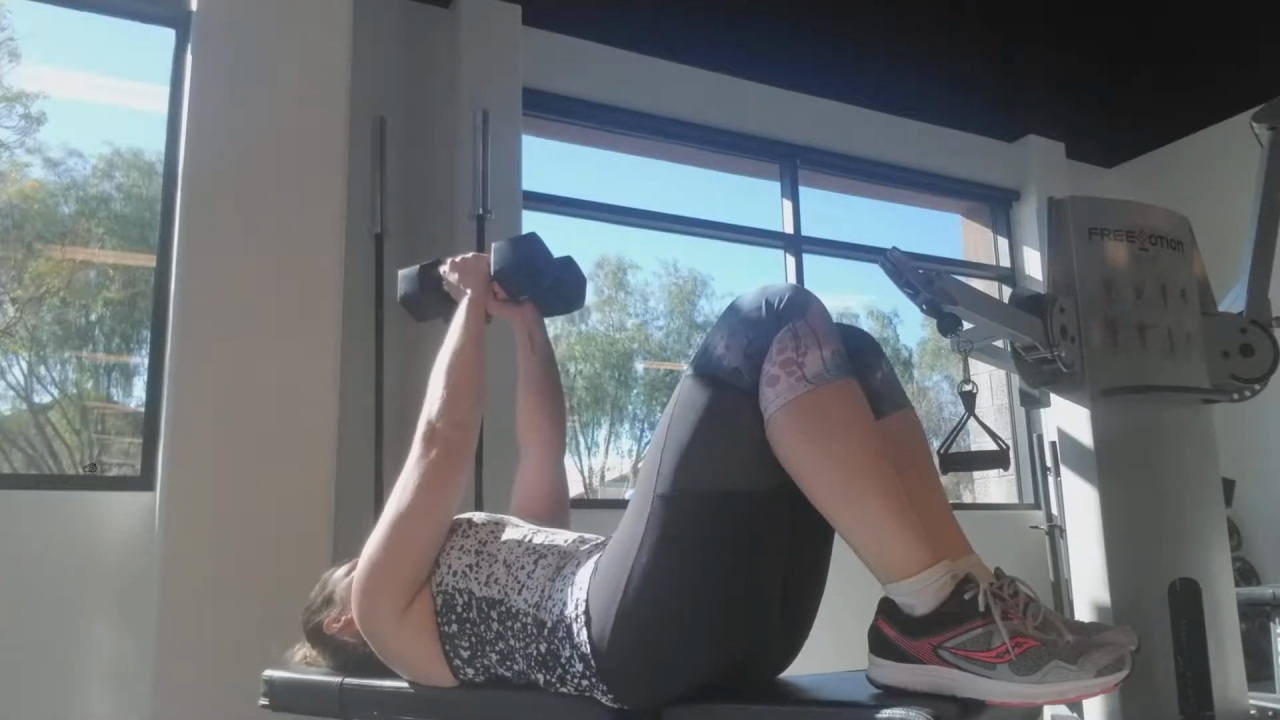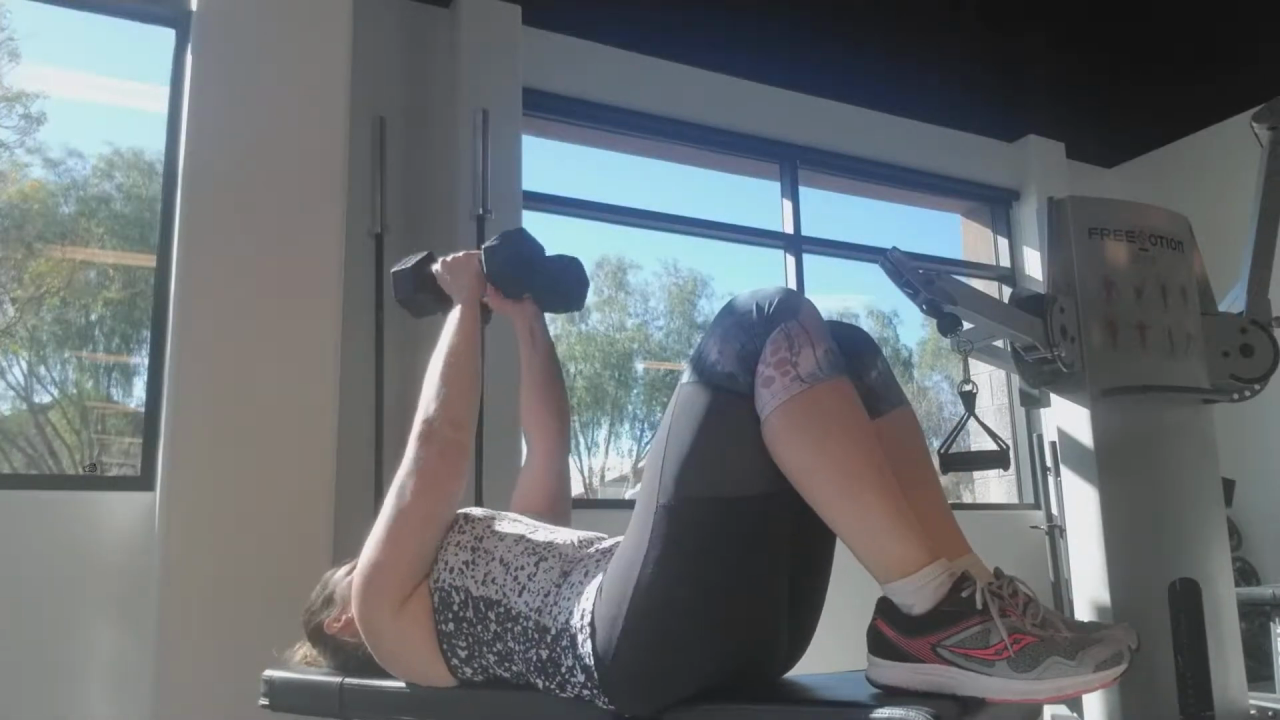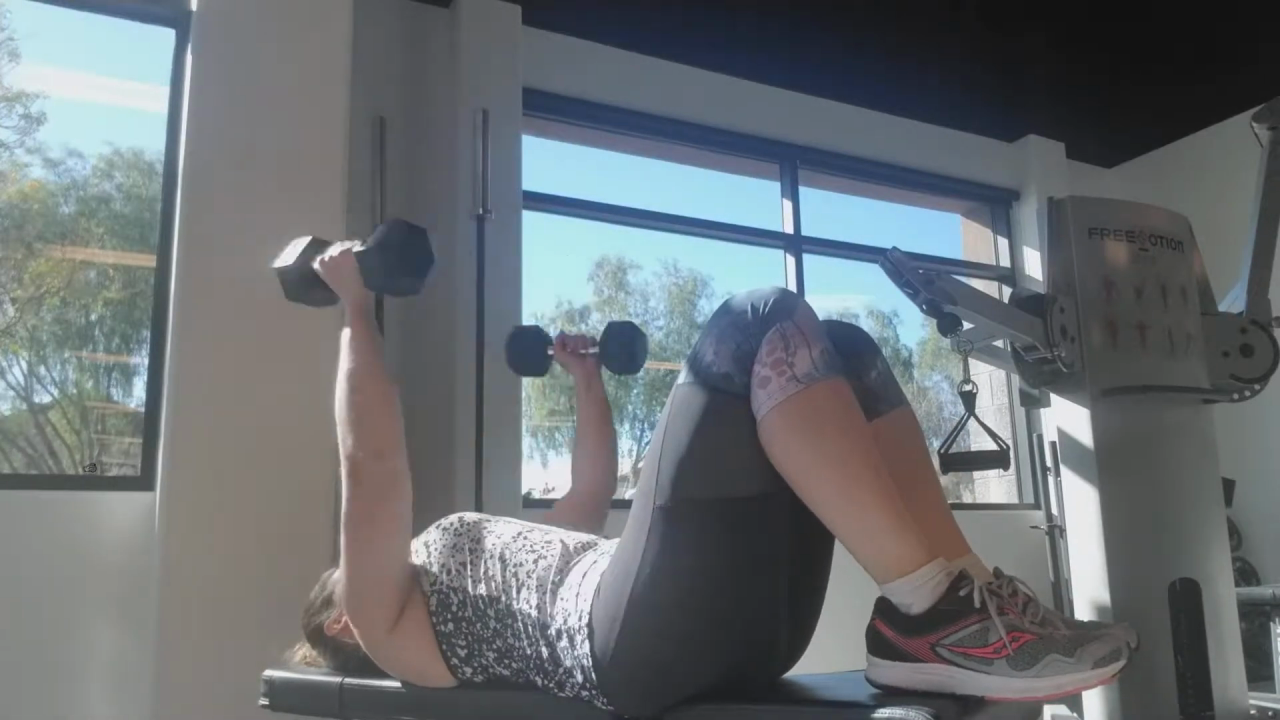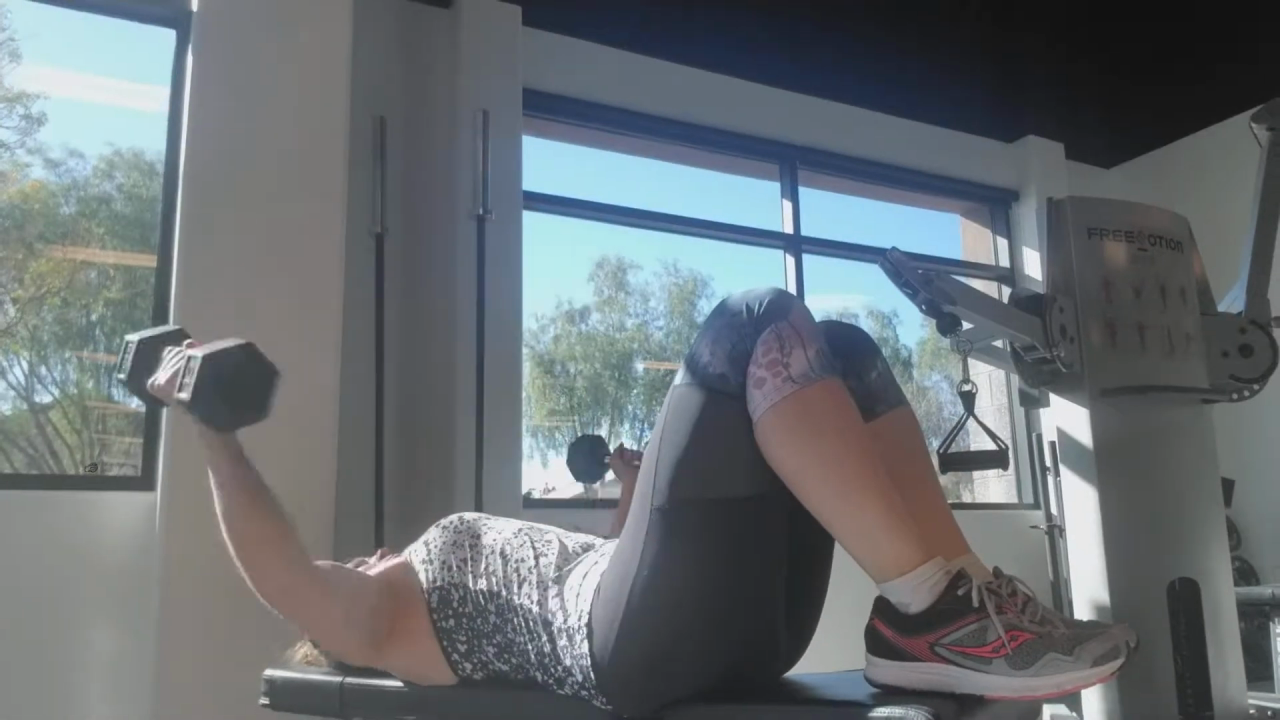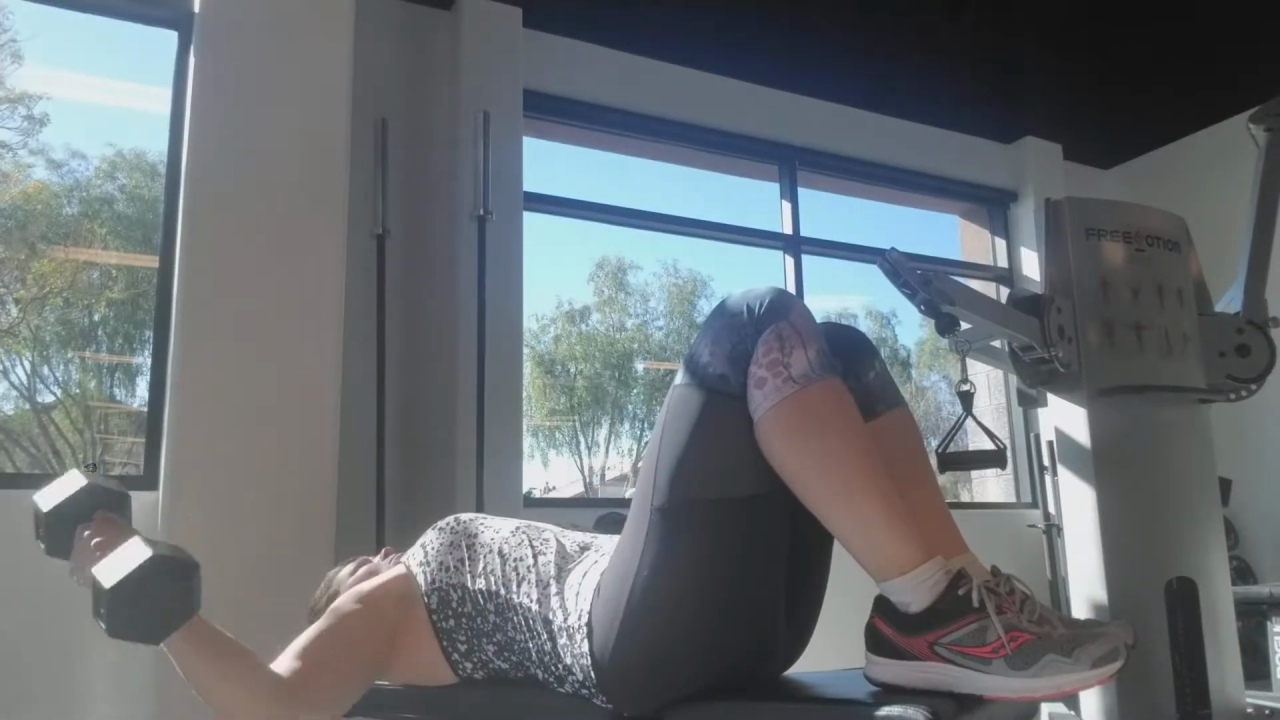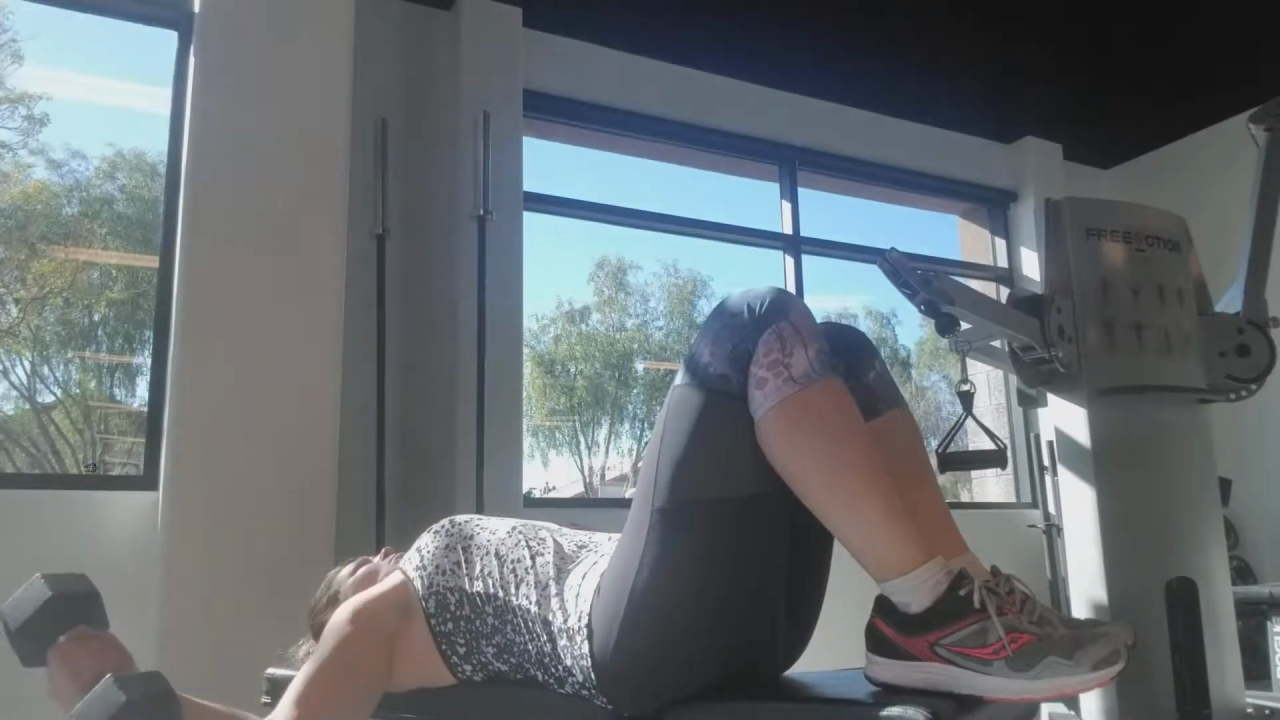
dt=0.3s
person 1, frame 1
left shoulder: (497, 551)
right shoulder: (384, 607)
left elbow: (543, 448)
right elbow: (441, 441)
left wrist: (524, 320)
right wrist: (471, 304)
left hip: (739, 622)
right hip: (643, 633)
left knee: (844, 352)
right knee: (779, 326)
left ankle: (965, 597)
right ankle: (936, 621)
person 1, frame 2
left shoulder: (499, 546)
right shoulder: (388, 608)
left elbow: (548, 446)
right elbow: (439, 438)
left wrist: (524, 317)
right wrist: (465, 303)
left hip: (739, 621)
right hip: (643, 640)
left knee: (841, 352)
right knee: (770, 327)
left ankle: (961, 593)
right ankle: (930, 620)
person 1, frame 3
left shoulder: (483, 556)
right shoulder: (396, 620)
left elbow: (596, 493)
right elbow: (375, 472)
left wrist: (585, 379)
right wrist: (357, 316)
left hip: (733, 624)
right hip: (635, 640)
left knee: (842, 350)
right knee: (760, 328)
left ankle: (954, 600)
right ankle: (930, 619)
person 1, frame 4
left shoulder: (458, 567)
right shoulder: (382, 615)
right elbow: (286, 574)
left wrist: (631, 487)
right wrist: (212, 428)
left hip: (736, 622)
right hip: (639, 636)
left knee: (841, 350)
right knee: (762, 325)
left ankle: (955, 594)
right ankle: (928, 619)
person 1, frame 5
left shoulder: (459, 560)
right shoulder: (379, 617)
left hip: (737, 622)
left knee: (838, 351)
right knee: (757, 326)
left ankle: (946, 599)
right ankle: (928, 619)
person 1, frame 6
left shoulder: (450, 560)
right shoulder: (377, 623)
left hip: (733, 619)
left knee: (838, 351)
right knee: (758, 328)
left ankle: (949, 599)
right ankle: (929, 618)
